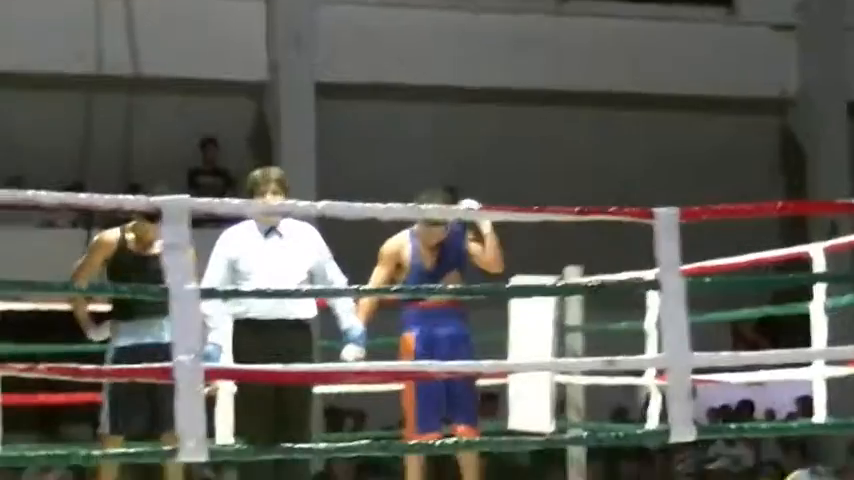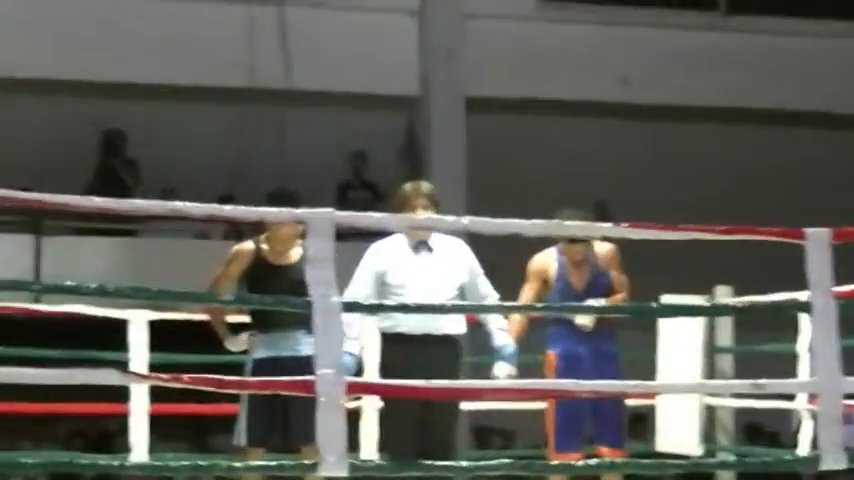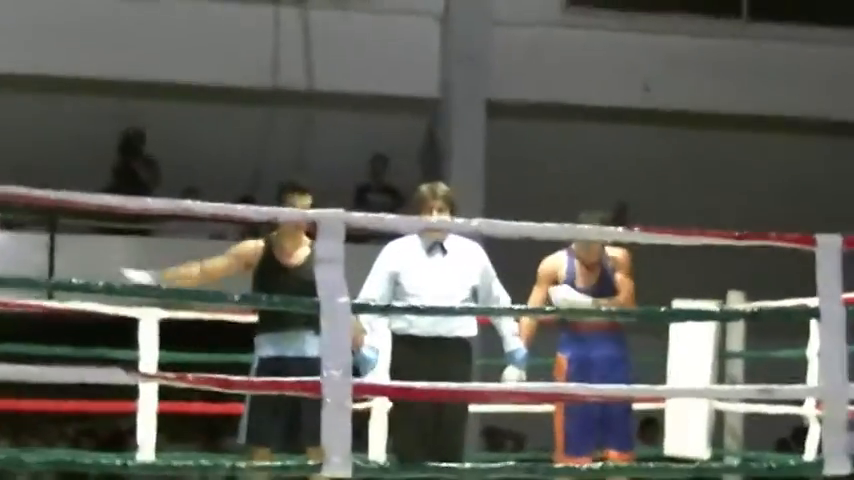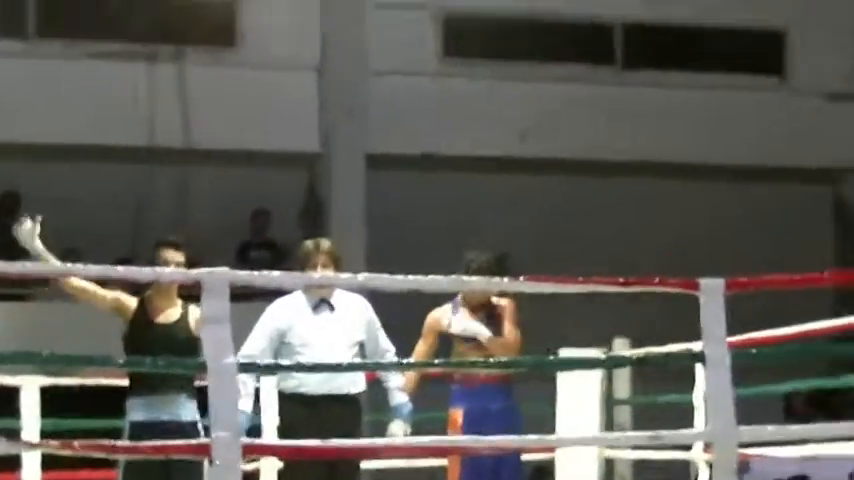
dt=0.4s
person 1, frame 1
left shoulder: (307, 235)
right shoulder: (233, 238)
left elbow: (334, 283)
right elbow: (212, 292)
left wrist: (352, 327)
right wrist: (215, 339)
left hip: (296, 337)
right hip: (251, 337)
left knee: (296, 424)
right knee: (255, 425)
person 1, frame 2
left shoulder: (457, 250)
right shoulder: (383, 251)
left elbow: (485, 299)
right elbow: (356, 302)
left wrist: (503, 343)
left hip: (444, 351)
right hip: (399, 351)
left knee: (440, 440)
right knee: (400, 439)
person 1, frame 3
left shoulder: (472, 253)
right shoulder: (397, 251)
left elbow: (497, 302)
right elbow: (371, 302)
left wrist: (515, 347)
right wrist: (371, 347)
left hip: (455, 354)
right hip: (410, 353)
left knee: (449, 444)
right knee: (409, 442)
person 1, frame 4
left shoulder: (358, 308)
right shoulder: (283, 310)
left elbow: (384, 356)
right elbow: (251, 359)
left wrist: (399, 405)
right wrist: (243, 408)
left hip: (345, 415)
right hip: (298, 418)
person 2, frame 1
right shoulder: (110, 242)
right elbow: (77, 284)
right wrist: (90, 327)
left hip: (167, 340)
right hip: (125, 340)
left knee: (172, 428)
right knee: (114, 432)
person 2, frame 2
right shoulder: (246, 254)
right elbow: (215, 295)
left wrist: (342, 350)
right wrist: (227, 336)
left hip: (305, 354)
right hip: (264, 353)
left knee: (310, 440)
right knee: (254, 442)
person 2, frame 3
right shoulder: (255, 252)
right elbow: (203, 271)
left wrist: (361, 350)
right wrist: (154, 278)
left hip: (312, 354)
right hip: (271, 352)
left knee: (317, 443)
right knee: (261, 443)
person 2, frame 4
left shoulder: (194, 317)
right shoulder: (129, 307)
right elbow: (75, 285)
right wrist: (37, 248)
left hip: (184, 417)
right hip: (141, 417)
person 3, frame 1
left shoulder: (458, 237)
right shoulder: (397, 246)
left elbow: (496, 266)
right elbow: (373, 292)
left wrist: (484, 222)
left hip: (455, 327)
right hip: (418, 327)
left knee: (466, 415)
right knee: (420, 417)
person 3, frame 2
left shoulder: (606, 253)
right shoulder: (543, 263)
left elbow: (623, 294)
right elbow: (522, 310)
left wrist: (599, 304)
left hip: (601, 346)
right hip: (563, 348)
left knee: (610, 430)
right knee: (563, 432)
person 3, frame 3
left shoulder: (618, 258)
right shoulder: (554, 264)
left elbow: (626, 303)
left wrist: (585, 302)
left hip: (611, 348)
right hip: (574, 349)
left knee: (618, 429)
right knee: (572, 434)
person 3, frame 4
left shoulder: (504, 307)
right shoulder: (441, 317)
left elbow: (513, 352)
left wrist: (482, 332)
left hip: (502, 402)
right hip: (464, 401)
